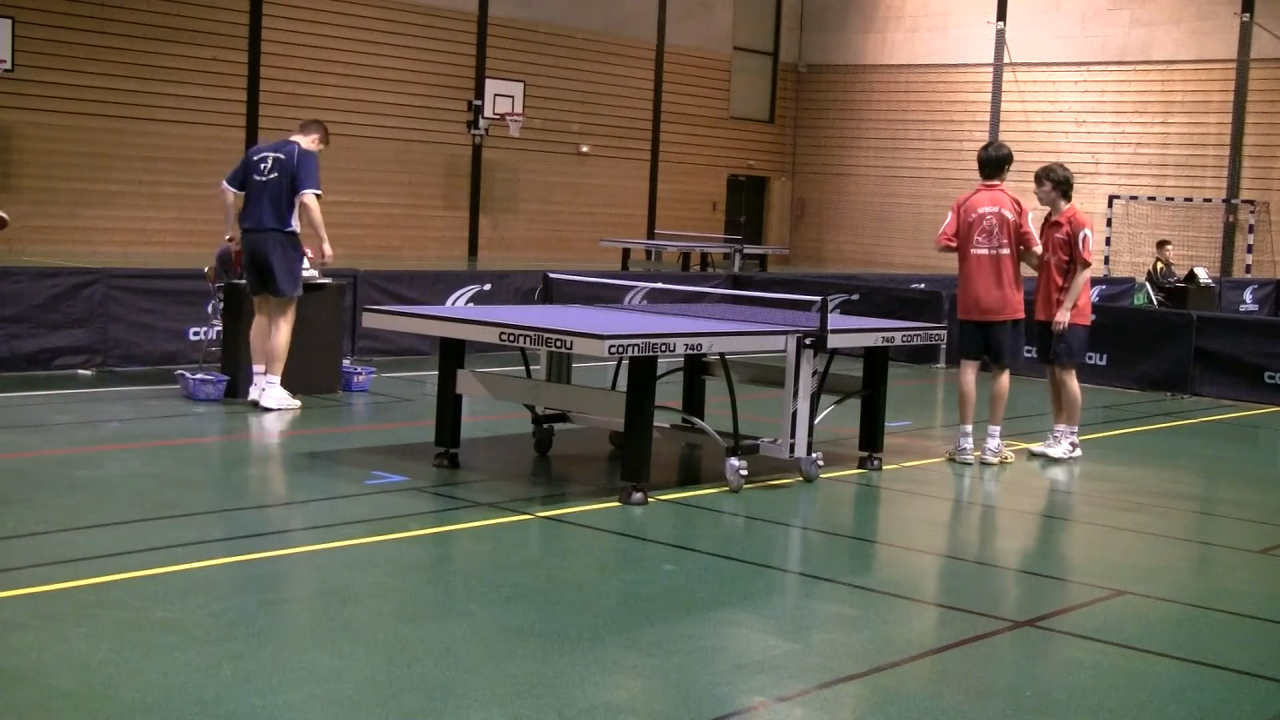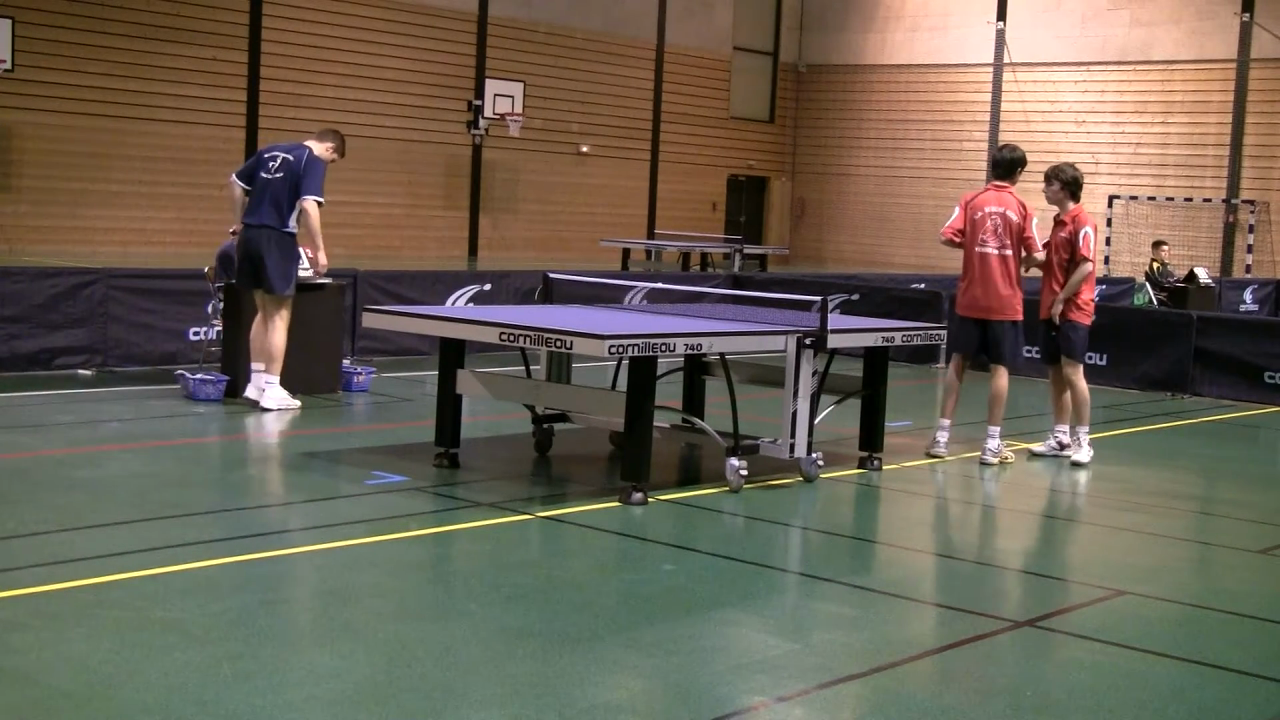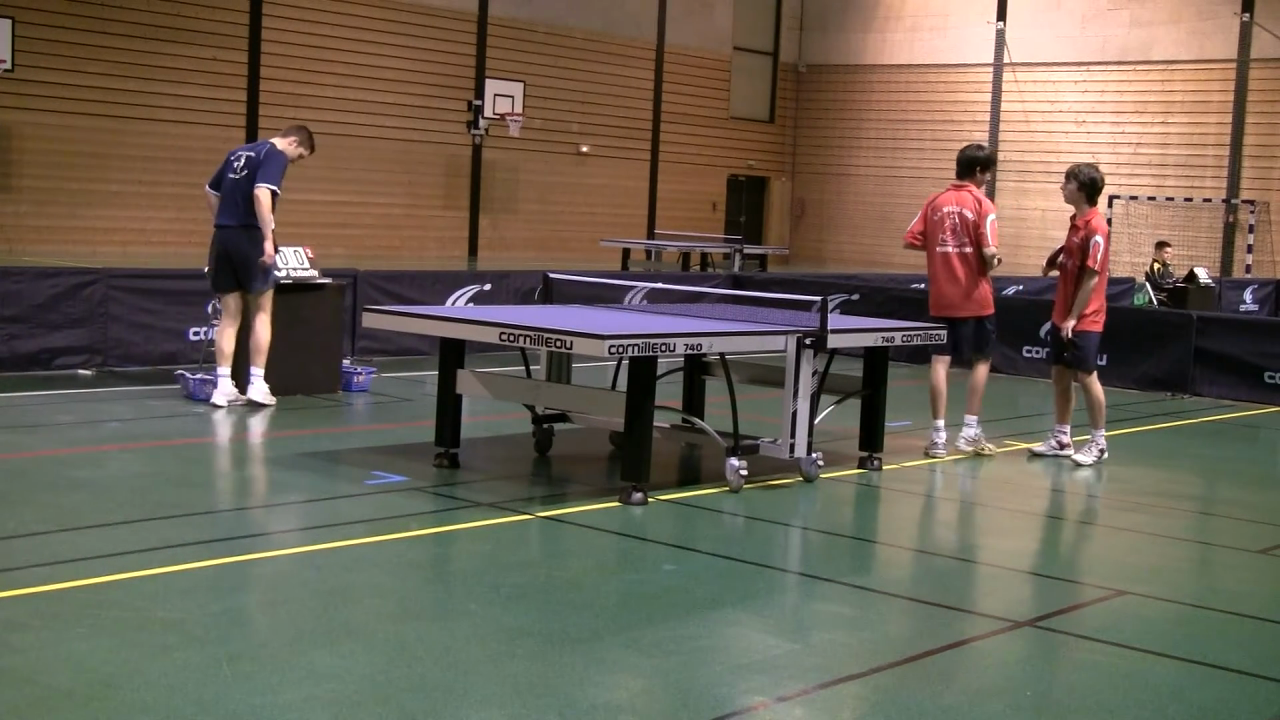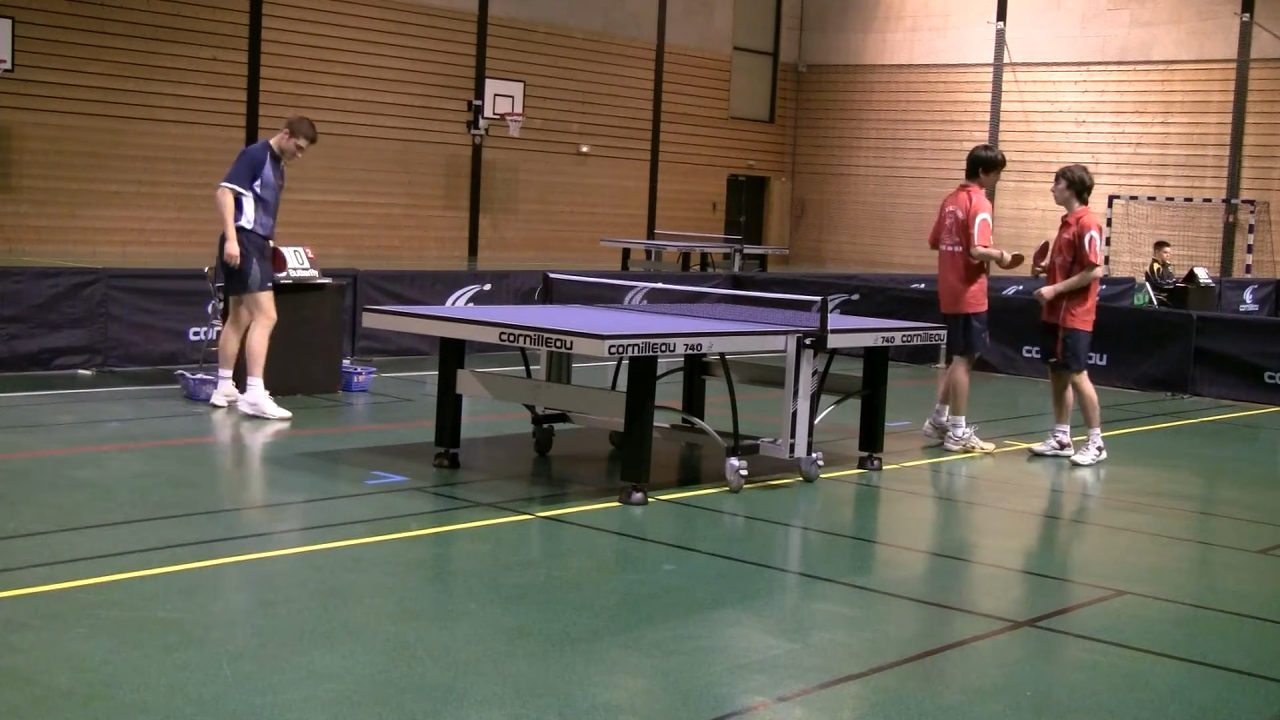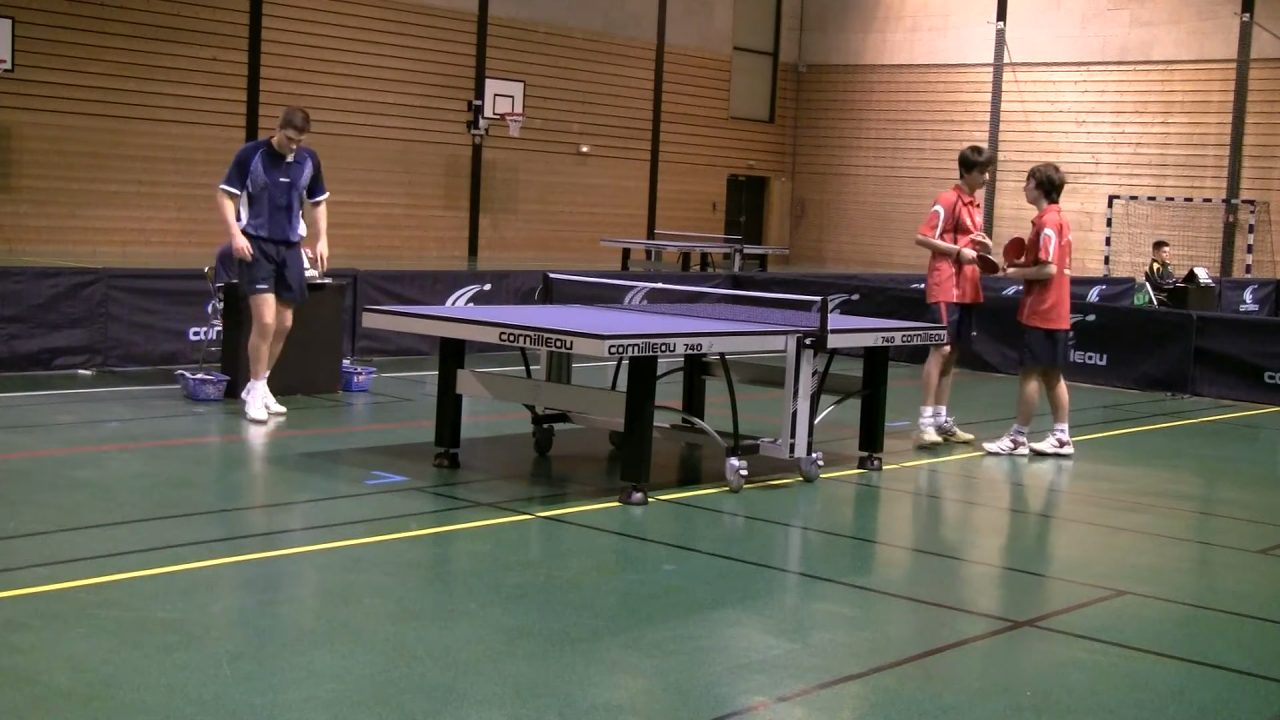
dt=0.7s
person 1, frame 1
left shoulder: (963, 204)
right shoulder: (1016, 205)
left elbow: (943, 243)
right elbow: (1034, 250)
right wrist: (1015, 255)
left hip: (971, 301)
right hip: (1006, 303)
left knee: (969, 367)
right knee: (1001, 370)
left ankle: (965, 442)
right ankle: (992, 444)
person 1, frame 2
left shoulder: (971, 201)
right shoulder: (1022, 208)
left elbow: (947, 237)
right elbow: (1036, 255)
right wrist: (1017, 263)
left hip: (971, 299)
right hip: (1005, 302)
left knee: (958, 363)
right knee: (1000, 369)
left ankle: (942, 435)
right ankle: (992, 444)
person 1, frame 3
left shoulder: (935, 202)
right shoulder: (983, 204)
left elbow: (911, 241)
right elbow: (989, 251)
right wrist: (992, 263)
left hip: (942, 298)
right hip: (974, 298)
left knee: (941, 361)
right knee: (980, 361)
left ankle: (938, 437)
right ankle: (969, 430)
person 1, frame 4
left shoulder: (950, 200)
right shoulder: (980, 204)
left elbow: (934, 242)
right elbow: (978, 251)
right wrist: (1001, 257)
left hip: (949, 292)
right hip: (970, 293)
left knee: (955, 356)
right knee: (963, 358)
left ankle: (938, 420)
right ankle: (958, 433)
person 1, frame 5
left shoulder: (975, 204)
right shoulder: (947, 200)
right elbow: (922, 238)
left wrist: (982, 244)
right wrist: (957, 250)
left hip: (966, 289)
right hip: (944, 287)
left knee: (952, 352)
right knee: (941, 349)
left ankle: (940, 419)
right ankle: (925, 419)
person 2, frame 1
left shoulder: (1079, 222)
right shoulder: (1048, 222)
left elbow: (1084, 270)
left wrist: (1066, 308)
left hip: (1070, 313)
right hip: (1046, 311)
left knee: (1065, 372)
right knee: (1053, 373)
left ankle: (1071, 440)
right ankle: (1057, 435)
person 2, frame 2
left shoulder: (1082, 222)
right shoulder: (1059, 221)
left elbow: (1086, 266)
left wrist: (1061, 299)
left hip: (1073, 310)
right hip: (1052, 310)
left knee: (1072, 371)
right knee: (1056, 374)
left ankle: (1083, 440)
right ankle: (1060, 437)
person 2, frame 3
left shoulder: (1096, 227)
right shoulder: (1076, 222)
left elbow: (1091, 277)
left wrist: (1074, 317)
right wrist: (1055, 265)
left hip: (1084, 318)
right hip: (1063, 314)
left knee: (1085, 377)
right knee: (1060, 376)
left ankle: (1098, 443)
right ankle: (1061, 439)
person 2, frame 4
left shoulder: (1087, 224)
right shoulder: (1067, 223)
left elbow: (1093, 271)
left wrist: (1054, 289)
right wrist: (1046, 268)
left hip: (1075, 316)
right hip: (1054, 314)
left knee: (1076, 376)
right knee: (1057, 376)
left ankle: (1095, 442)
right ankle: (1061, 439)
person 2, frame 5
left shoulder: (1046, 222)
right shoulder: (1057, 220)
left elbow: (1048, 269)
left wrist: (1017, 272)
right wrist: (1023, 265)
left hip: (1041, 313)
right hip: (1054, 313)
left knee: (1030, 373)
right knee: (1051, 375)
left ankle: (1018, 438)
right ankle: (1061, 437)
person 3, frame 1
left shoulder: (256, 153)
right shoulder: (304, 157)
left elbow: (228, 190)
right elbow: (307, 200)
left wrist: (234, 231)
right wrist: (324, 241)
left hip: (251, 240)
right hip: (280, 240)
left knee: (263, 315)
right knee: (282, 317)
left ankle: (258, 384)
right ankle: (273, 390)
person 3, frame 2
left shoulder: (269, 151)
right shoulder: (313, 162)
left elbow: (235, 182)
right elbow: (308, 206)
left wrist: (239, 223)
right wrist: (319, 250)
left hip: (249, 236)
right hip: (277, 240)
left knee: (264, 313)
right knee: (278, 316)
left ankle: (256, 383)
right ankle: (272, 390)
person 3, frame 3
left shoulder: (238, 153)
right shoulder: (275, 156)
left elbow: (212, 191)
right elbow: (261, 194)
right wrist: (268, 240)
left hip: (222, 237)
right hip: (249, 237)
left knee: (230, 316)
right knee: (261, 312)
left ankle: (224, 386)
right ankle: (257, 382)
person 3, frame 4
left shoulder: (277, 163)
right shoulder: (255, 154)
right elbow: (224, 192)
left wrist: (268, 240)
right wrist: (231, 239)
left hip: (254, 241)
right hip: (244, 241)
left knee: (239, 318)
right knee: (265, 317)
left ankle: (224, 387)
right ankle: (254, 394)
person 3, frame 5
left shoulder: (310, 160)
right shoulder: (250, 154)
left elbow: (317, 202)
right elbow: (226, 195)
left wrist: (321, 239)
right wrist: (236, 234)
left hip: (290, 247)
right hip: (255, 245)
left knee: (283, 325)
right knee: (264, 322)
left ankle: (257, 387)
right ankle: (256, 393)
